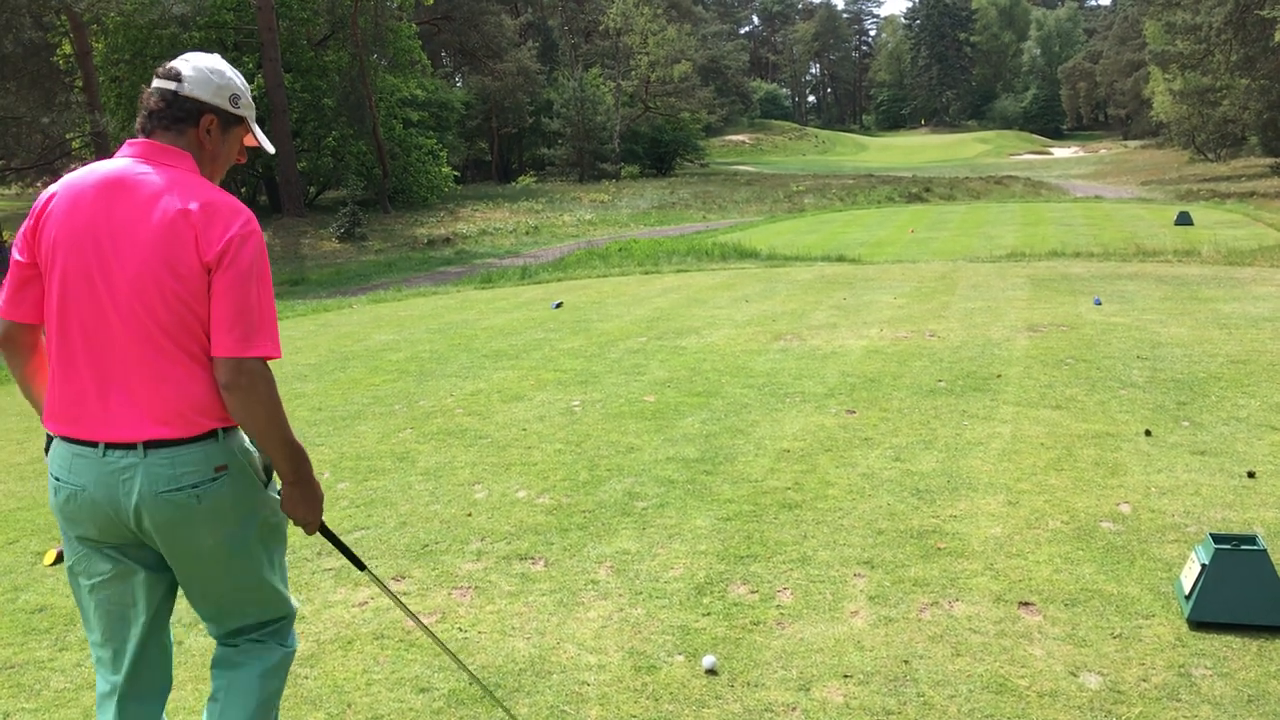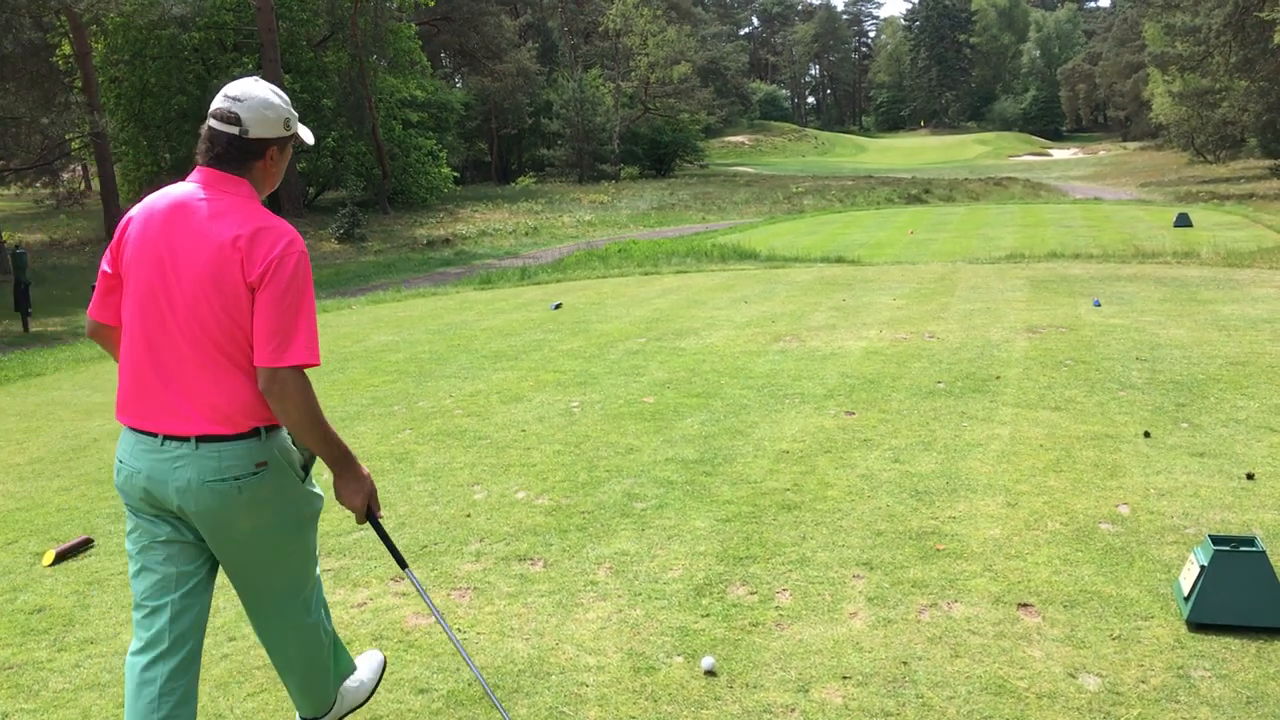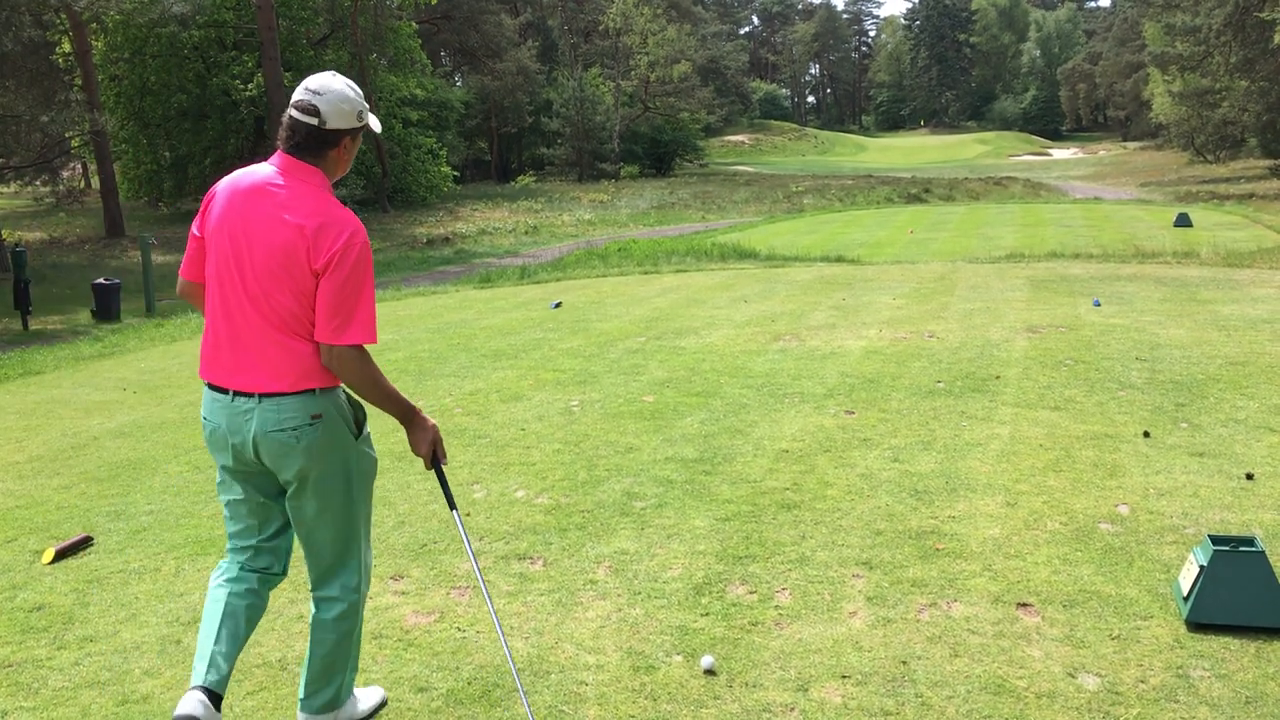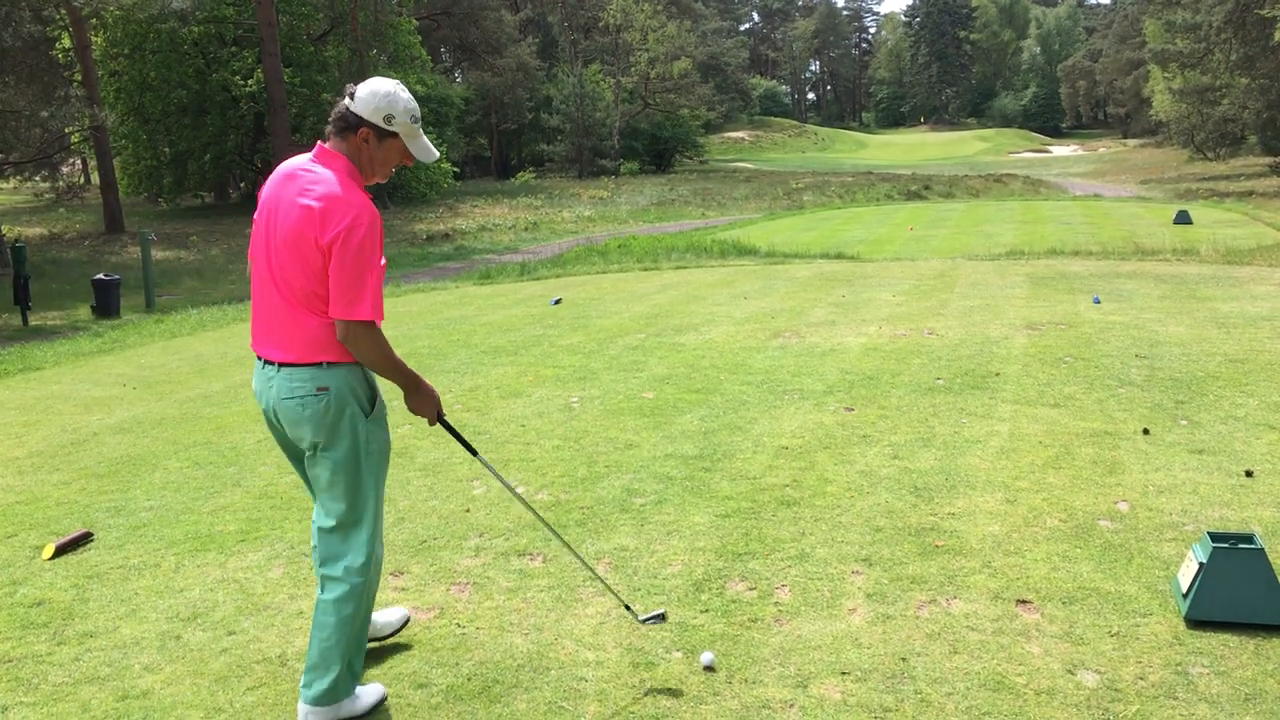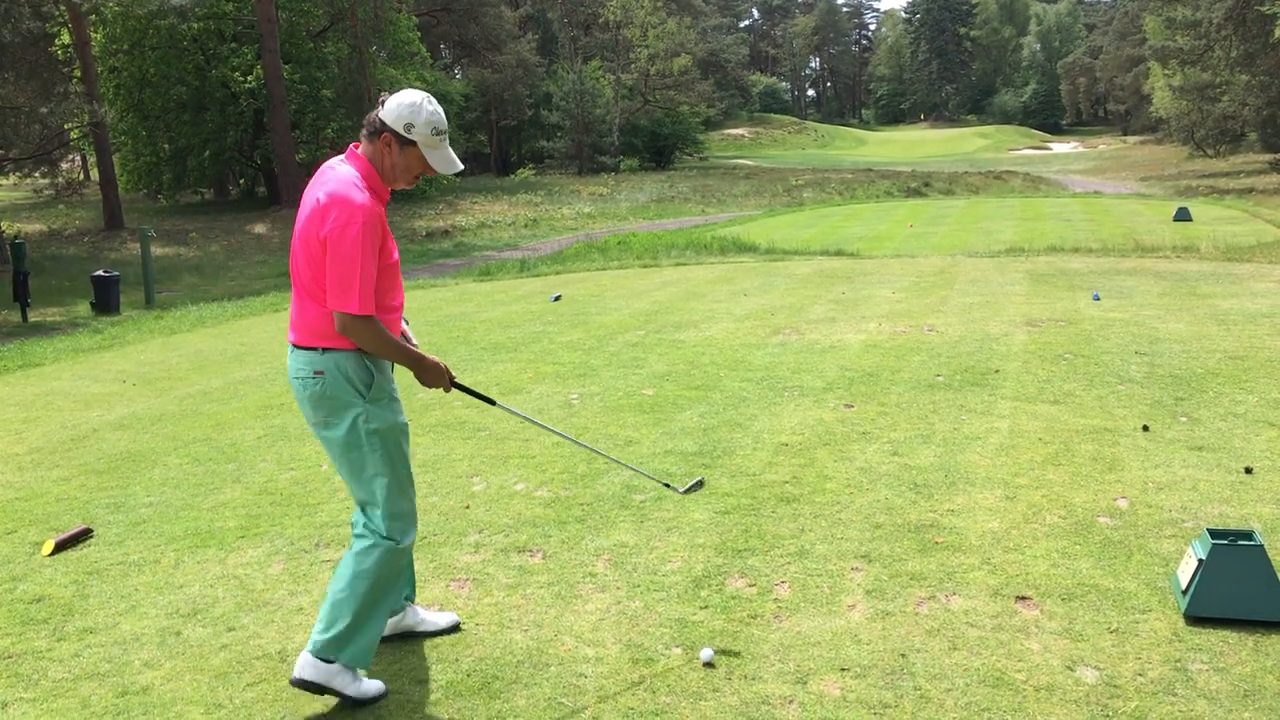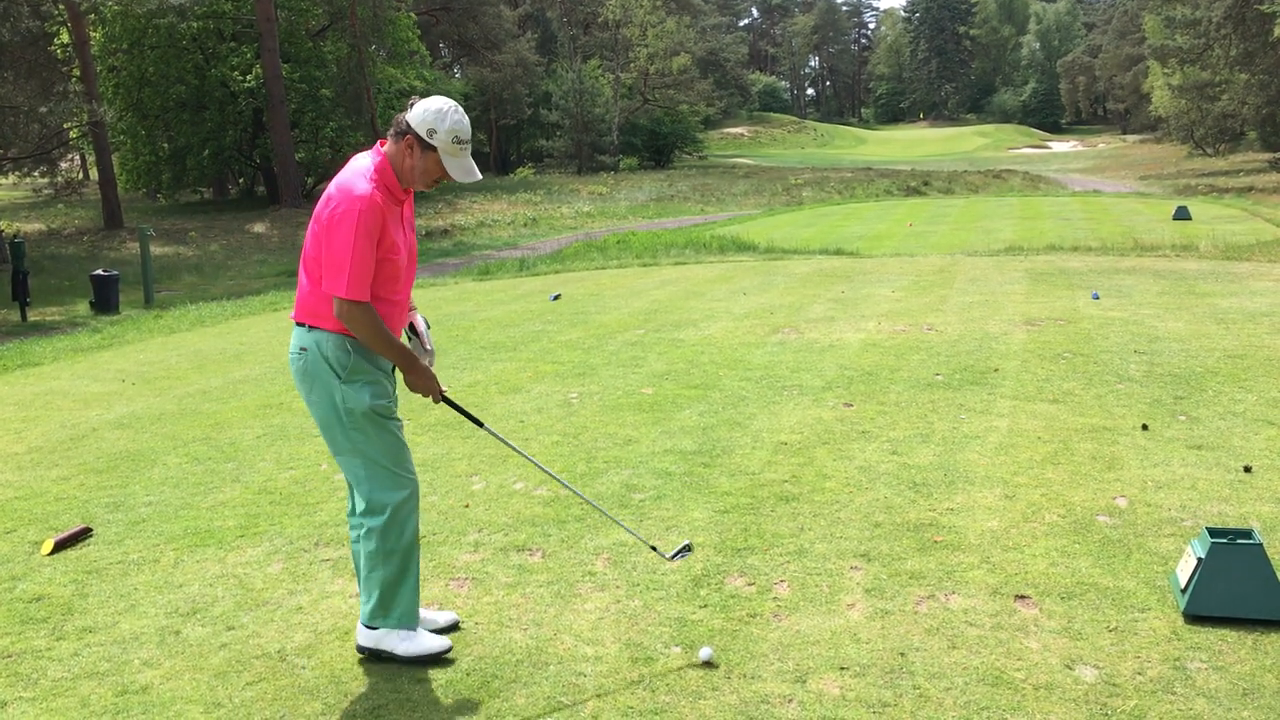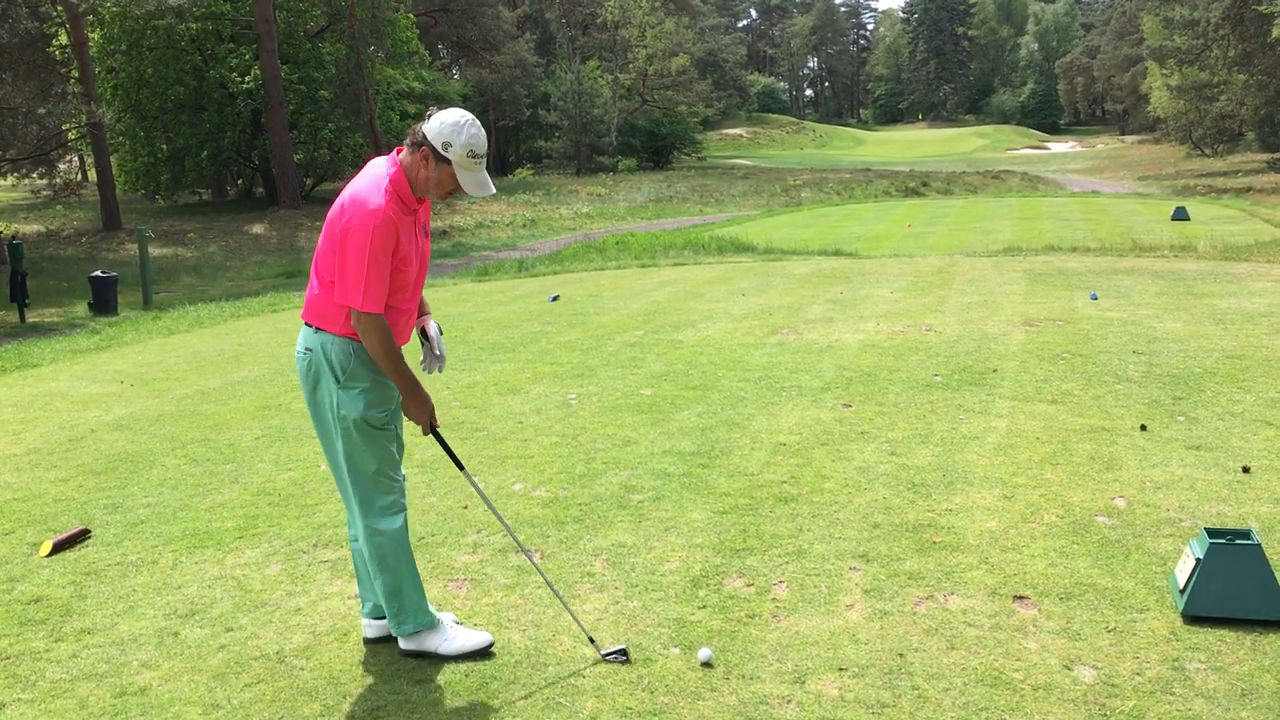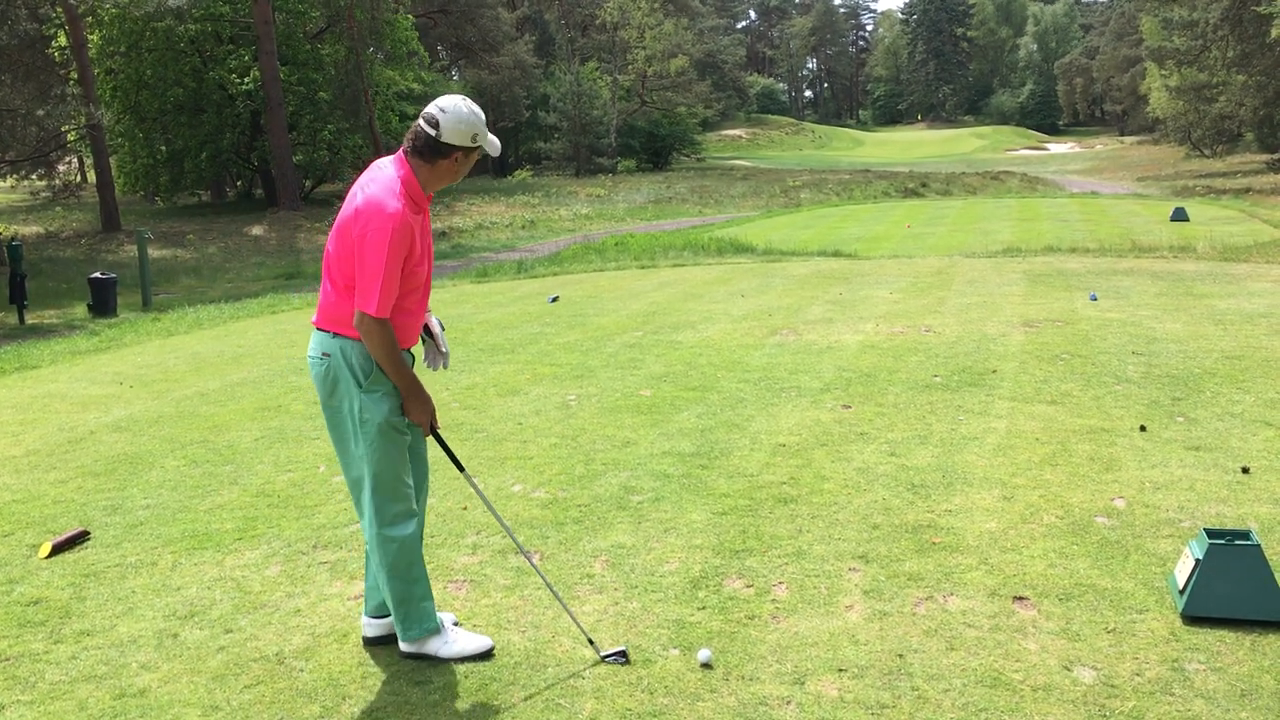
dt=0.3s
person 1, frame 1
left shoulder: (60, 198)
right shoulder: (225, 219)
right elbow: (238, 377)
left wrist: (59, 412)
right wrist: (296, 473)
left hip: (80, 472)
right hip: (193, 471)
right knee: (258, 632)
person 1, frame 2
left shoulder: (142, 215)
right shoulder: (275, 242)
left elbow: (103, 327)
right elbow: (280, 384)
right wrist: (344, 465)
left hip: (145, 461)
right hip: (240, 464)
left knee: (160, 638)
right knee: (287, 601)
person 1, frame 3
left shoulder: (226, 191)
right shoulder: (339, 228)
left elbow: (192, 289)
right elbow: (342, 357)
right wrist: (411, 418)
left hip: (224, 410)
right hip: (305, 419)
left knee: (248, 557)
right knee: (337, 573)
person 1, frame 4
left shoulder: (285, 177)
right shoulder: (352, 211)
left elbow: (268, 273)
right elbow: (354, 333)
right wrist: (412, 384)
left hip: (276, 378)
right hip: (330, 386)
left knee: (336, 515)
right knee: (348, 540)
left ankle: (352, 620)
person 1, frame 5
left shoulder: (339, 175)
right shoulder: (355, 205)
right elbow: (353, 321)
left wrist: (393, 320)
right wrist: (419, 363)
left hip: (322, 362)
right hip: (342, 372)
left knee: (380, 501)
right knee: (388, 518)
left ankle: (392, 607)
right ankle: (328, 656)
person 1, frame 6
left shoulder: (397, 183)
right shoulder: (359, 198)
right elbow: (348, 307)
left wrist: (411, 317)
right wrist: (409, 364)
left hip: (363, 352)
right hip: (337, 357)
left knee: (376, 489)
right knee: (391, 491)
left ankle: (386, 610)
right ankle: (386, 626)
person 1, frame 7
left shoulder: (413, 189)
right shoulder: (373, 208)
right elbow: (366, 319)
left wrist: (426, 320)
right wrist: (411, 391)
left hip: (369, 354)
right hip: (342, 359)
left knee: (379, 491)
right knee: (378, 500)
left ankle: (382, 612)
right ankle: (416, 626)
person 1, frame 8
left shoulder: (401, 178)
right shoulder: (389, 210)
right elbow: (368, 321)
left wrist: (426, 318)
right wrist: (413, 393)
left hip: (369, 357)
right hip: (357, 363)
left knee: (403, 489)
right knee: (389, 501)
left ankle: (386, 611)
right ankle: (418, 630)
